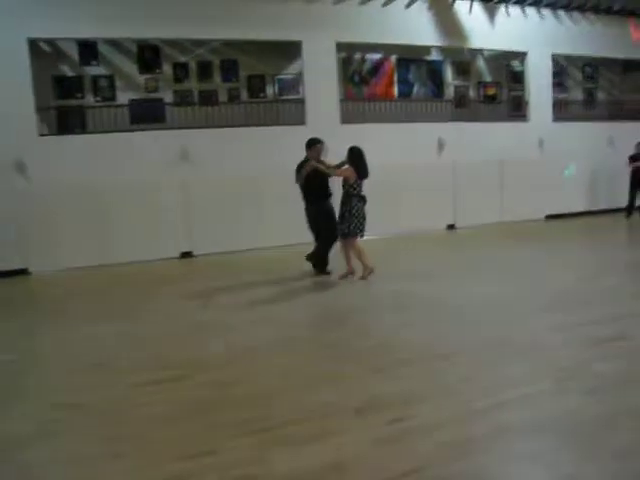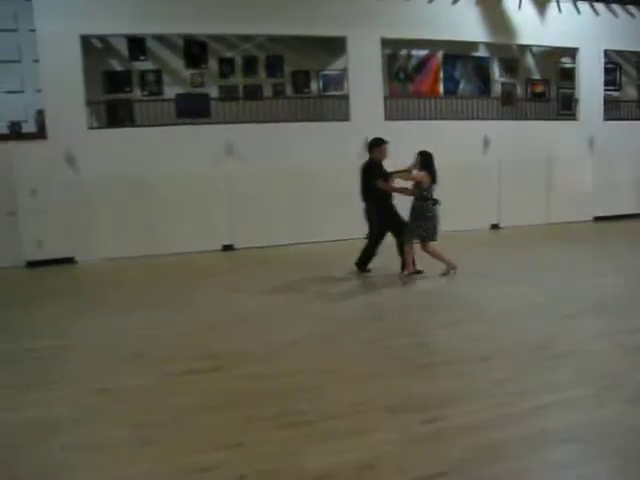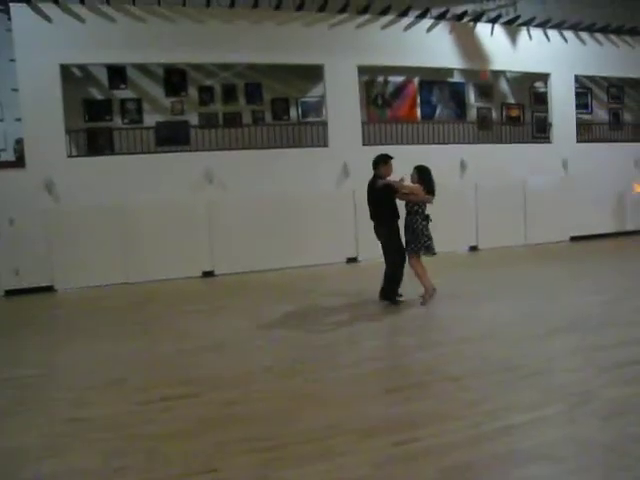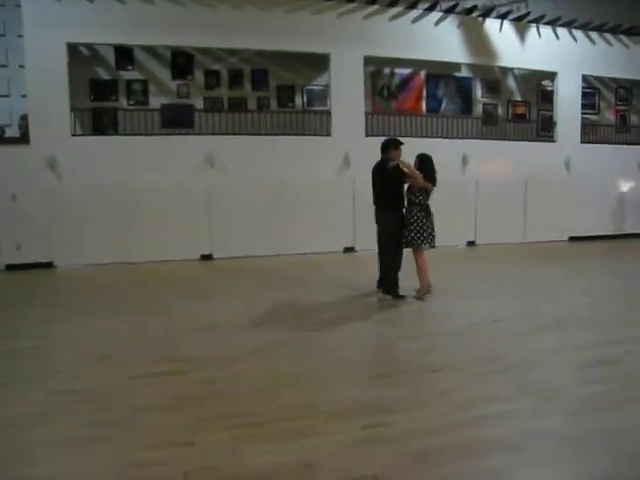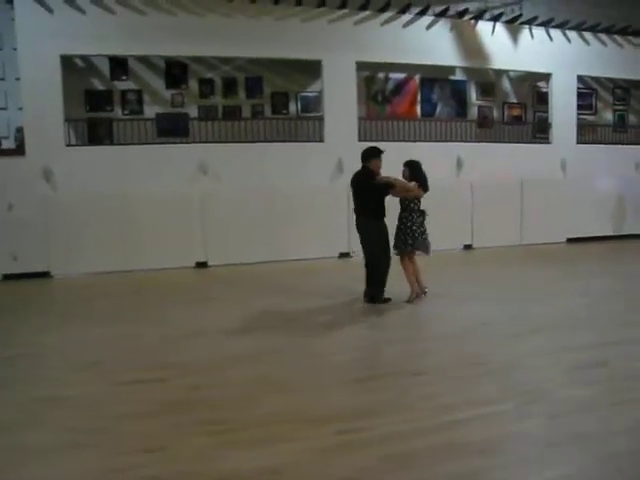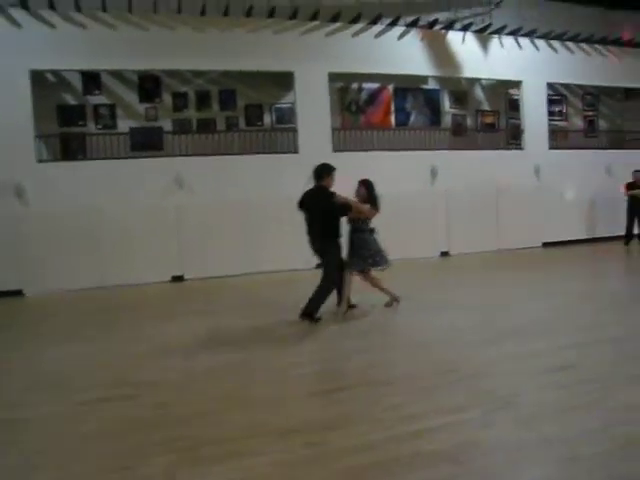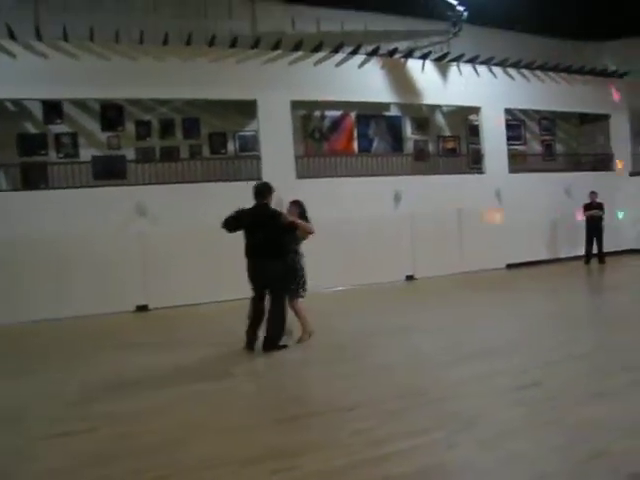
dt=0.5s
person 1, frame 1
left shoulder: (321, 164)
right shoulder: (303, 166)
right elbow: (299, 181)
right wrist: (307, 168)
left hip: (326, 203)
right hip: (314, 206)
left knee: (332, 234)
right knee: (322, 237)
left ankle: (314, 257)
right ankle: (320, 266)
person 1, frame 2
left shoulder: (378, 165)
right shoulder: (370, 167)
left elbow: (387, 177)
right elbow: (382, 185)
right wrist: (401, 190)
left hip: (386, 206)
right hip: (375, 208)
left knee: (403, 231)
right knee: (376, 238)
left ankle: (408, 266)
right ankle: (362, 263)
person 1, frame 3
left shoulder: (379, 182)
right shoulder: (379, 183)
left hip: (386, 225)
right hip: (385, 226)
left knee: (393, 259)
right knee: (396, 259)
left ankle: (389, 291)
right ankle: (388, 293)
person 1, frame 4
left shoulder: (379, 167)
right shoulder: (390, 167)
right elbow: (414, 180)
right wrist: (426, 185)
left hip: (383, 212)
right hip: (391, 213)
left knee: (386, 249)
right knee: (394, 250)
left ankle: (383, 282)
right ankle: (390, 287)
person 1, frame 5
left shoulder: (357, 177)
right shoulder: (374, 180)
right elbow: (396, 189)
right wrist: (412, 189)
left hip: (362, 222)
right hip: (374, 223)
left knee: (372, 258)
right knee: (383, 258)
left ankle: (371, 293)
right ankle: (375, 294)
person 1, frame 6
left shoulder: (308, 195)
right shoulder: (330, 197)
left elbow: (302, 205)
right elbow: (352, 209)
right wrist: (365, 209)
left hip: (316, 240)
right hip: (328, 242)
left knee: (339, 269)
right knee: (330, 278)
left ankle: (344, 302)
right ankle: (309, 310)
person 1, frame 7
left shoulder: (246, 215)
right shoulder: (276, 216)
left elbow: (227, 225)
right elbow: (299, 228)
left hip: (254, 264)
right hip: (275, 265)
left knee: (257, 301)
right knee: (277, 304)
left ankle: (251, 339)
right ankle: (271, 342)
person 2, frame 1
left shoulder: (350, 171)
right shoulder: (358, 171)
left elbow: (333, 172)
left wrist: (316, 165)
left hip: (352, 206)
right hip: (355, 205)
left knee: (351, 239)
right knee: (345, 238)
left ankle: (367, 266)
right ankle: (349, 268)
person 2, frame 2
left shoulder: (424, 175)
right shoulder: (420, 175)
left elbow: (409, 176)
left wrist: (394, 175)
left hip: (425, 211)
right hip: (420, 210)
person 2, frame 3
left shoulder: (418, 188)
right shoulder: (417, 190)
left elbow: (402, 186)
right elbow: (402, 195)
left wrist: (387, 181)
left hip: (417, 225)
right hip: (416, 225)
left knee: (413, 259)
right knee: (416, 259)
left ankle: (428, 288)
right ankle: (429, 286)
person 2, frame 4
right shoulder: (428, 180)
left hip: (416, 216)
right hip: (422, 215)
left knee: (418, 252)
right knee: (420, 252)
left ankle: (424, 286)
right ankle: (426, 283)
person 2, frame 5
left shoulder: (416, 186)
left hip: (412, 223)
right hip: (407, 223)
left knee: (405, 257)
right knee: (409, 257)
left ankle: (415, 289)
right ankle: (421, 288)
person 2, frame 6
left shoulder: (370, 208)
left elbow: (363, 212)
left hip: (364, 241)
right hip: (357, 241)
left knee: (349, 271)
right knee: (366, 274)
right ankle: (392, 296)
person 2, frame 7
left shoulder: (300, 228)
left elbow: (310, 230)
left wrist: (295, 221)
left hip: (294, 264)
left knee: (293, 301)
right knee: (287, 300)
left ankle: (307, 330)
